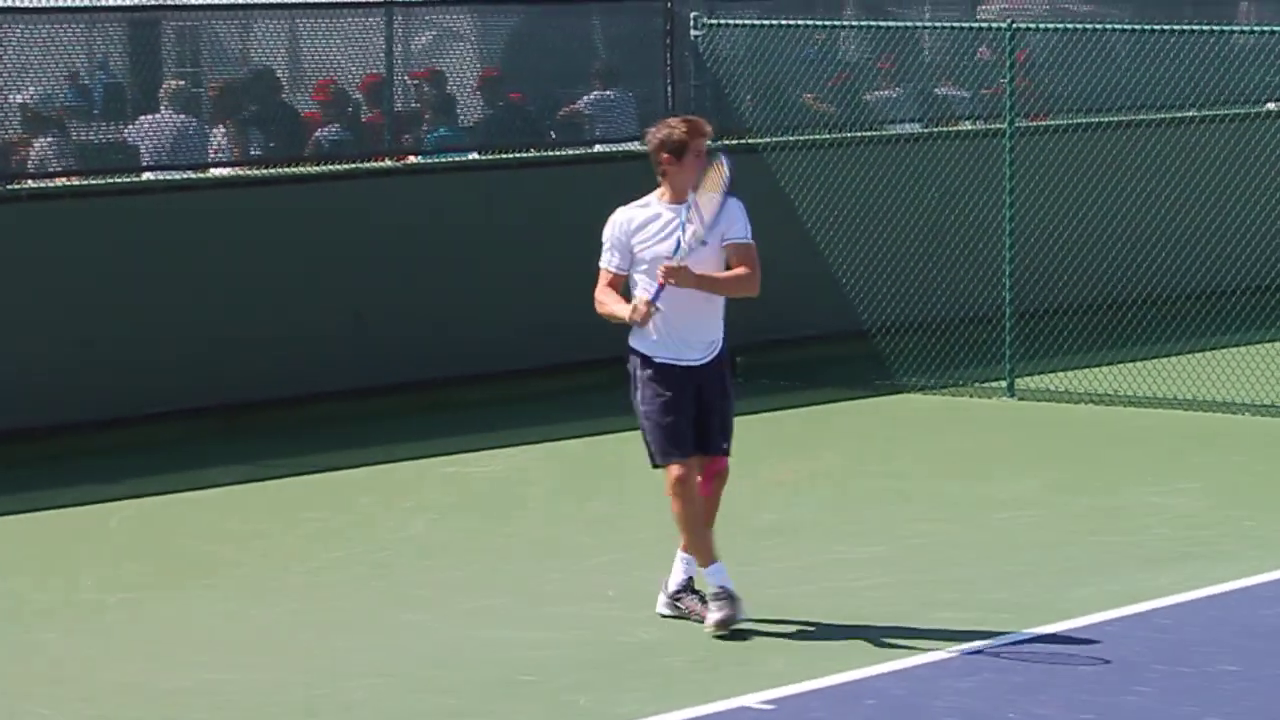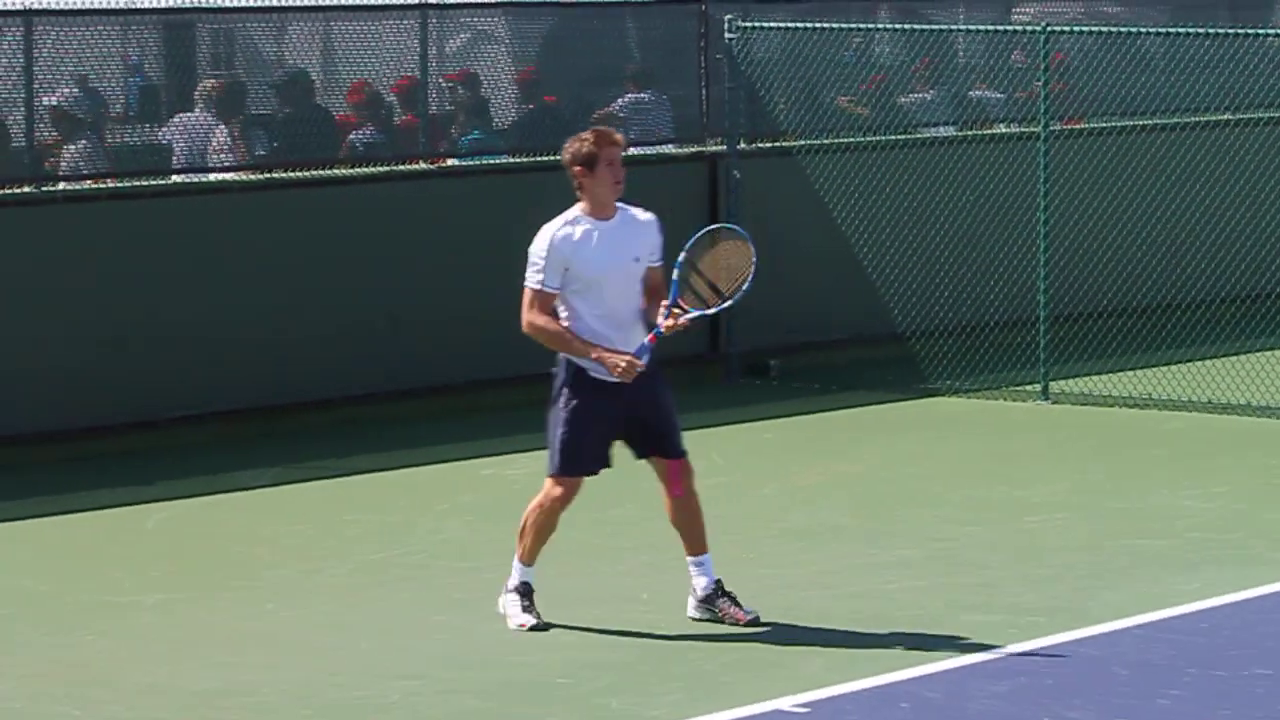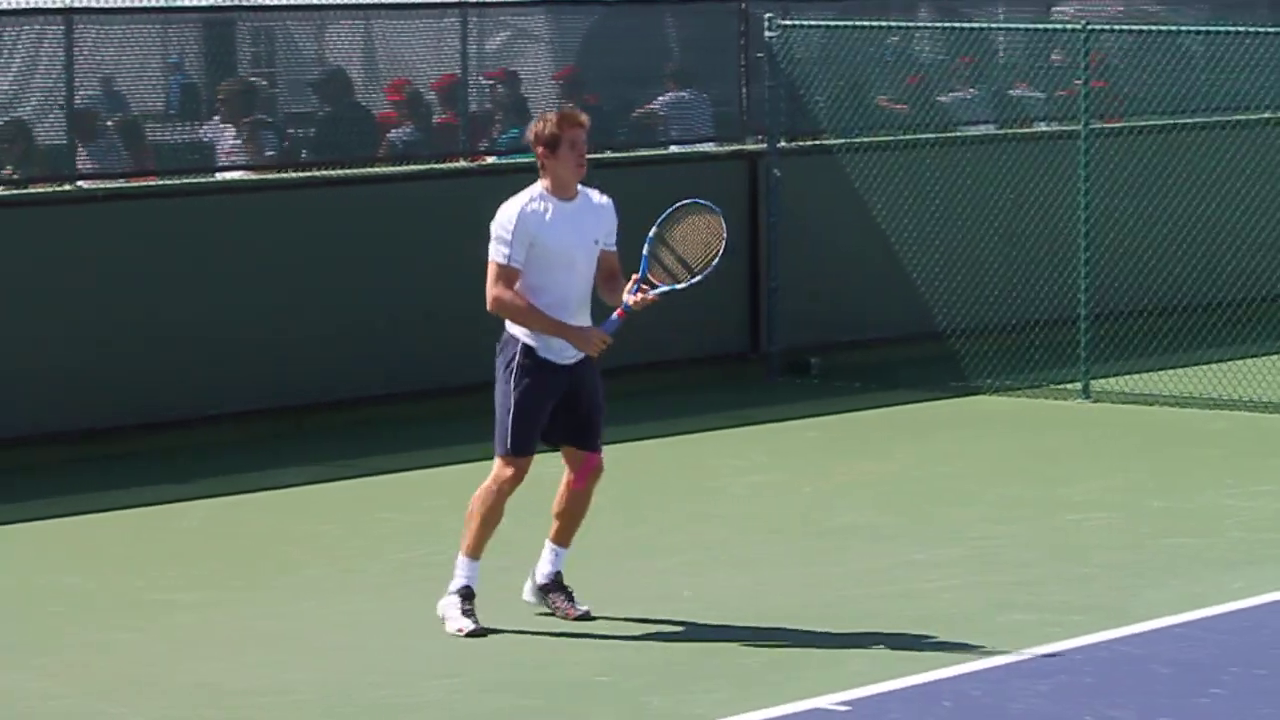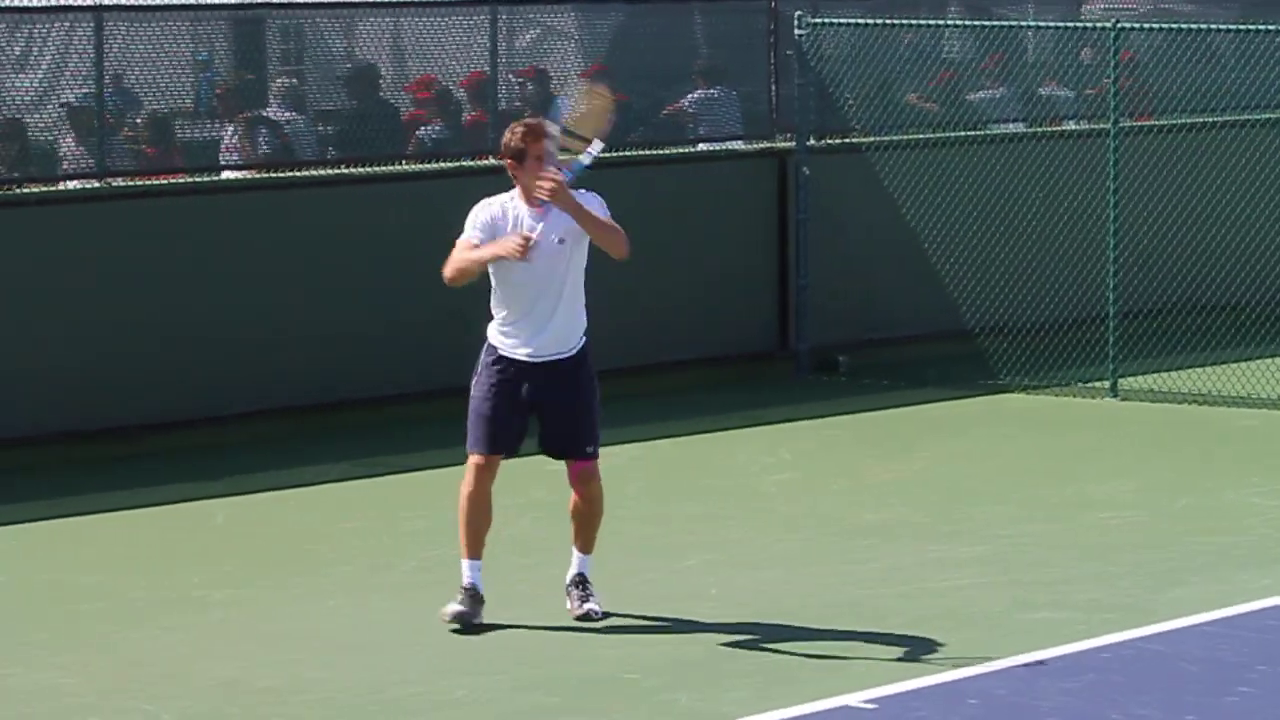
dt=0.4s
person 1, frame 1
left shoulder: (727, 211)
right shoulder: (627, 222)
left elbow: (750, 281)
right elbow: (603, 294)
left wrist: (694, 279)
right wrist: (629, 310)
left hip: (710, 361)
right hip: (655, 364)
left knee: (713, 472)
right knee: (679, 475)
left ankle: (683, 585)
right ankle: (719, 585)
person 1, frame 2
left shoulder: (645, 225)
right shoulder: (556, 239)
right elbow: (534, 320)
left wrist: (664, 314)
right wrist: (601, 355)
left hip: (639, 370)
right hip: (585, 377)
left knee: (677, 473)
right knee: (562, 488)
left ankle: (706, 588)
right ankle: (518, 586)
person 1, frame 3
left shoulder: (600, 208)
right shoulder: (518, 214)
left elbow: (609, 276)
right elbow: (498, 296)
left wrist: (628, 292)
right wrist: (568, 332)
left hip: (575, 358)
right hip: (529, 356)
left knee: (587, 466)
right knee: (510, 470)
left ankle: (546, 579)
right ankle: (459, 591)
person 1, frame 4
left shoulder: (583, 206)
right shoulder: (493, 210)
left elbow: (620, 248)
right elbow: (453, 272)
left wrist: (568, 201)
right wrist: (493, 251)
left hip: (568, 359)
right hip: (505, 355)
left knee: (585, 476)
right knee: (480, 466)
left ankle: (579, 575)
right ankle: (473, 586)
